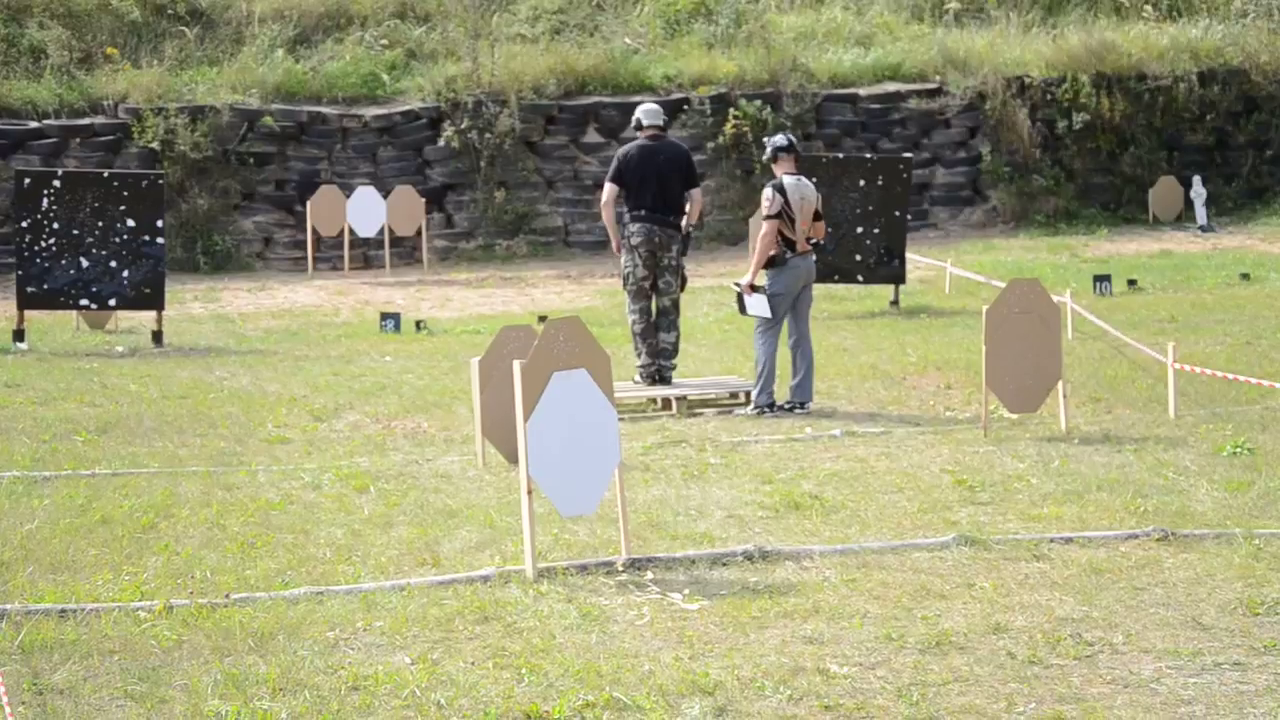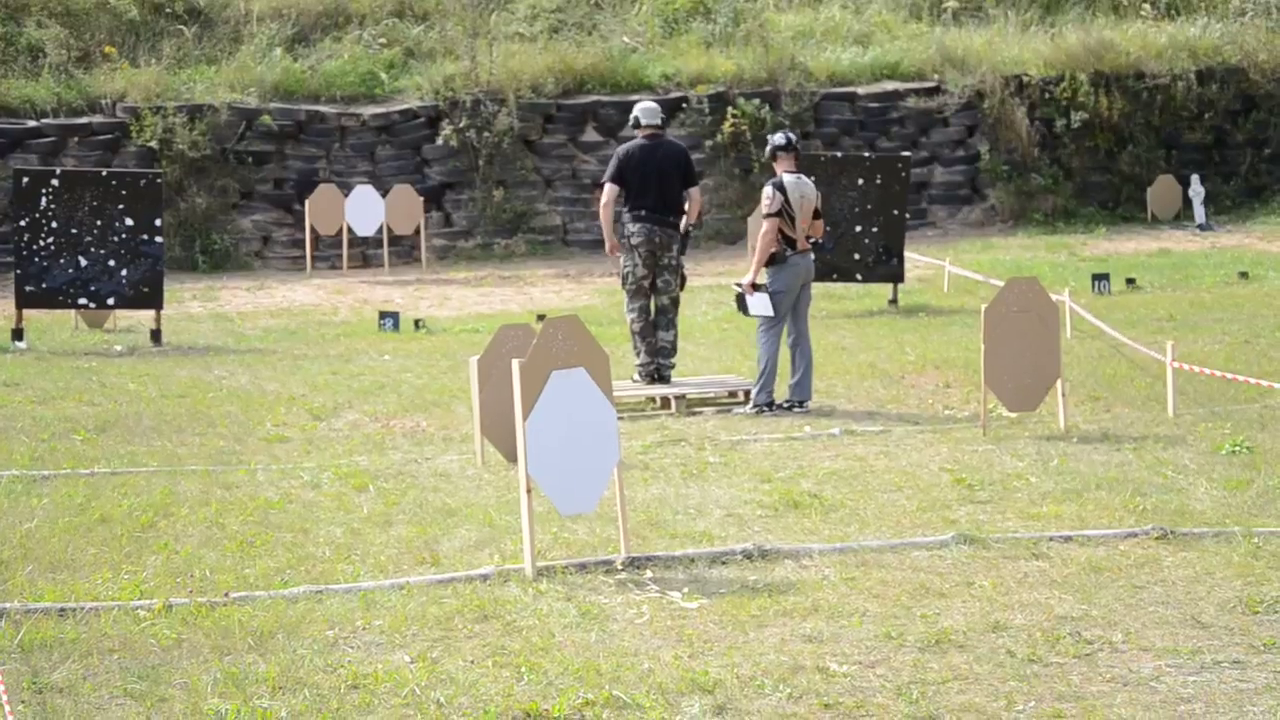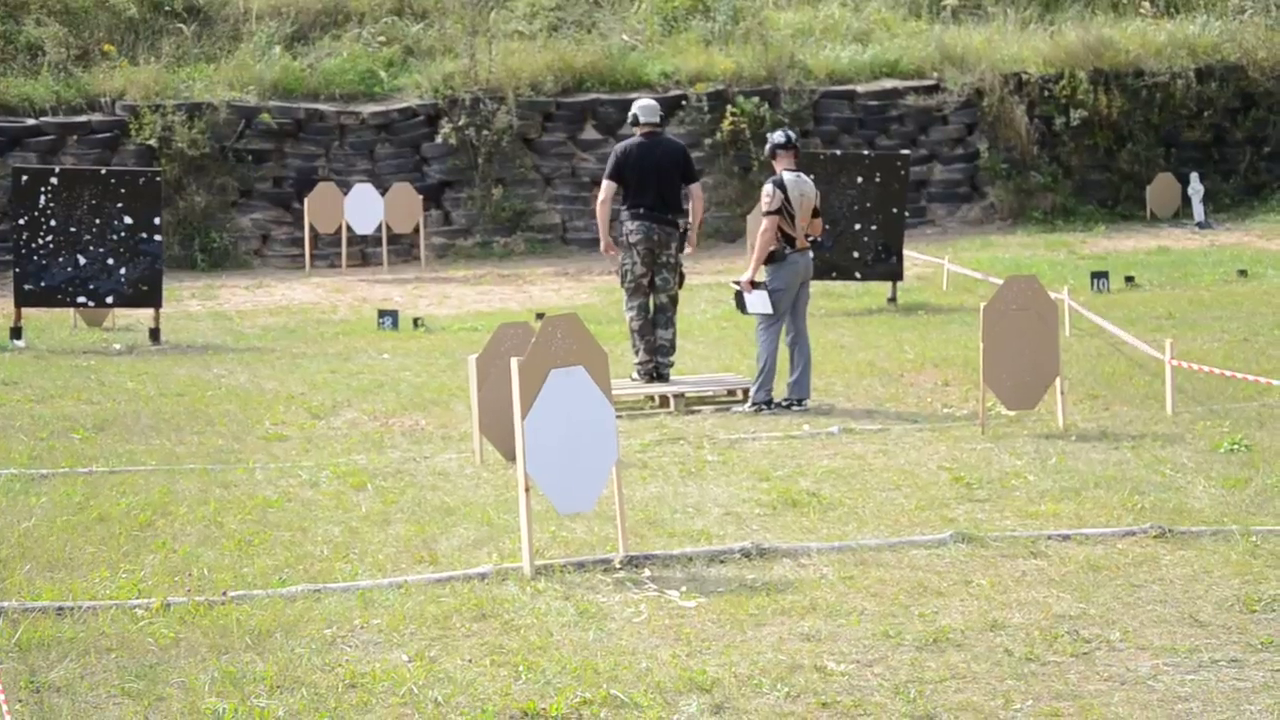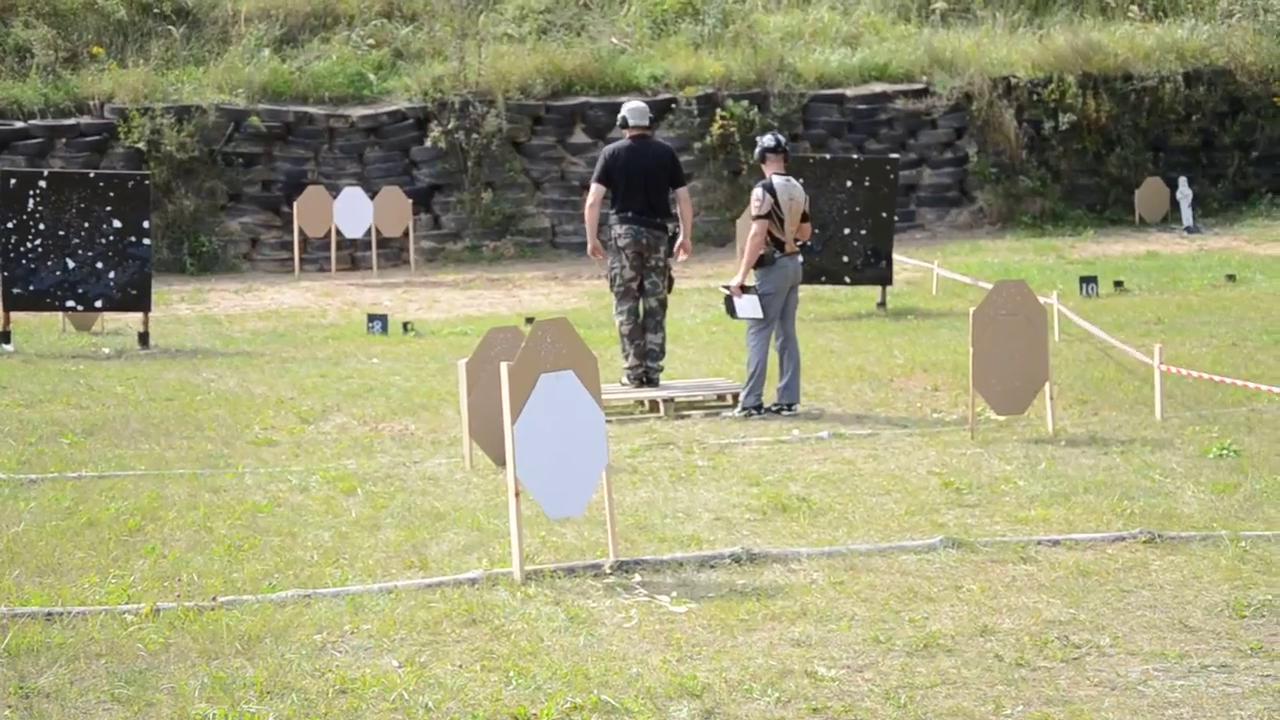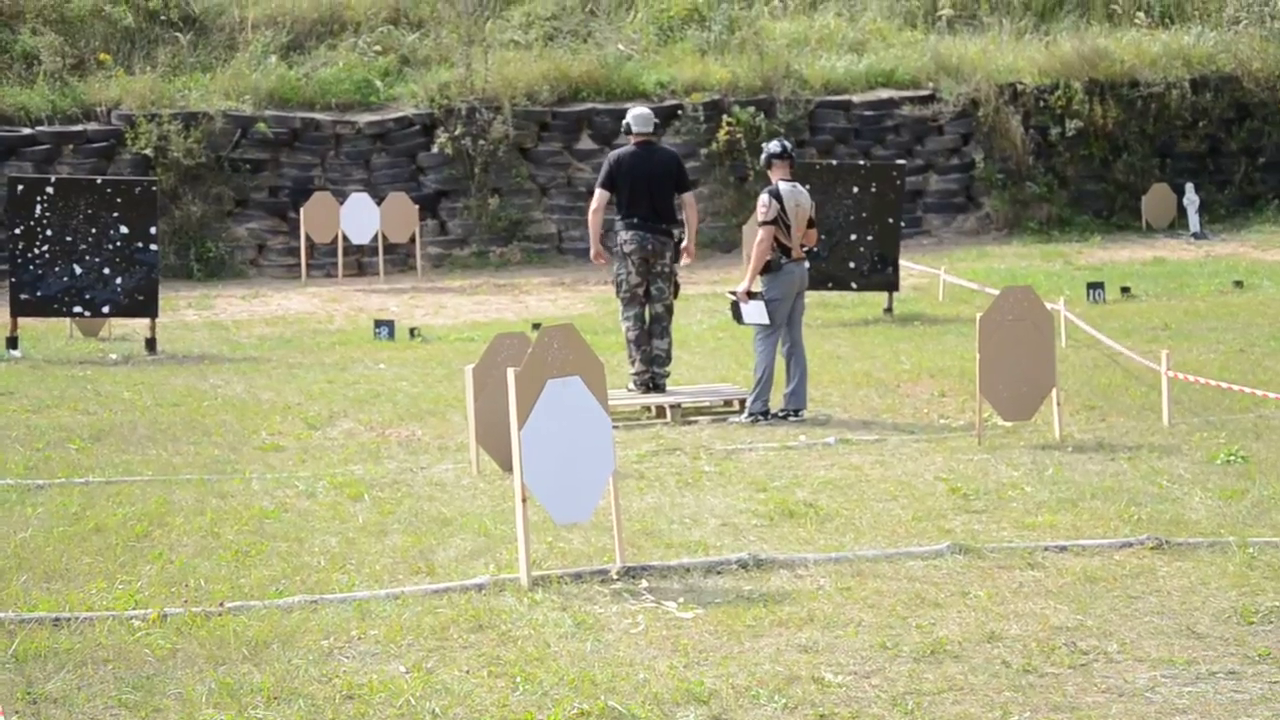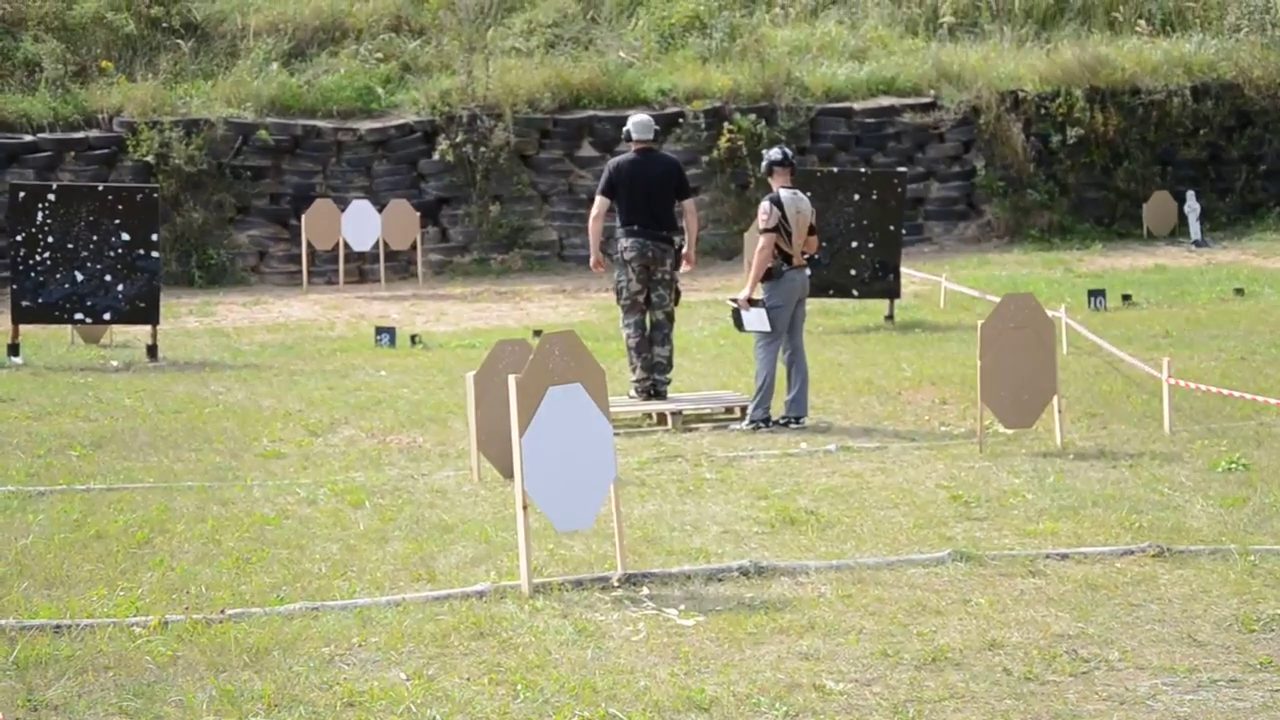
dt=0.2s
person 1, frame 1
left shoulder: (627, 152)
right shoulder: (680, 152)
left elbow: (607, 200)
right elbow: (696, 199)
left wrist: (615, 236)
right wrist: (684, 229)
left hip: (638, 231)
right hip: (670, 233)
left knee: (639, 303)
right knee: (669, 304)
left ankle: (647, 370)
right ankle: (665, 369)
person 1, frame 2
left shoulder: (626, 152)
right shoulder: (679, 151)
left elbow: (607, 201)
right elbow: (695, 199)
left wrist: (609, 238)
right wrist: (683, 228)
left hip: (637, 231)
right hip: (669, 232)
left knee: (638, 303)
right knee: (667, 303)
left ankle: (645, 369)
right ankle: (664, 368)
person 1, frame 3
left shoulder: (623, 150)
right shoulder: (677, 149)
left elbow: (604, 198)
right elbow: (697, 195)
left wrist: (604, 236)
right wrist: (692, 231)
left hip: (635, 228)
right hip: (668, 229)
left knee: (637, 300)
right knee: (666, 301)
left ankle: (644, 367)
right ankle: (663, 366)
person 1, frame 4
left shoulder: (612, 152)
right shoulder: (665, 152)
left elbow: (593, 201)
right elbow: (684, 199)
left wrist: (592, 239)
right wrist: (685, 236)
left hip: (624, 232)
right hip: (657, 233)
left knee: (626, 304)
right knee: (655, 305)
left ankle: (634, 371)
right ankle: (653, 371)
person 1, frame 5
left shoulder: (617, 158)
right shoulder: (671, 158)
left elbow: (597, 206)
right elbow: (689, 203)
left wrist: (594, 243)
right wrist: (690, 240)
left hip: (630, 238)
right hip: (663, 239)
left knee: (633, 310)
right knee: (661, 311)
left ankle: (641, 377)
right ankle: (659, 376)
person 1, frame 6
left shoulder: (617, 166)
right shoulder: (672, 165)
left elbow: (597, 213)
right elbow: (690, 210)
left wrist: (594, 251)
right wrist: (690, 247)
left hip: (631, 245)
right hip: (663, 246)
left knee: (634, 317)
right knee: (662, 318)
left ankle: (642, 384)
right ankle: (660, 383)
person 2, frame 1
left shoulder: (774, 189)
right shoulder: (810, 188)
left elbow: (767, 234)
right elbow: (820, 231)
left wrist: (751, 273)
left hip: (784, 267)
right hip: (806, 264)
left knee: (766, 331)
right knee: (800, 332)
left ankle: (763, 400)
right ankle: (801, 398)
person 2, frame 2
left shoulder: (775, 187)
right shoulder: (810, 187)
left elbow: (768, 232)
right elbow: (818, 230)
left wrist: (753, 272)
left hip: (784, 265)
right hip: (805, 262)
left knee: (769, 330)
right knee: (799, 331)
left ankle: (763, 399)
right ankle: (799, 396)
person 2, frame 3
left shoulder: (775, 185)
right shoulder: (809, 185)
left elbow: (768, 230)
right elbow: (817, 229)
left wrist: (751, 270)
left hip: (783, 263)
right hip: (804, 260)
left knee: (768, 328)
right knee: (797, 329)
left ankle: (761, 397)
right ankle: (798, 395)
person 2, frame 4
left shoulder: (764, 189)
right shoulder: (798, 189)
left elbow: (757, 234)
left wrist: (741, 274)
left hip: (772, 267)
right hip: (793, 264)
left knee: (759, 333)
right knee: (787, 334)
left ankle: (751, 402)
right ankle: (788, 399)
person 2, frame 5
left shoulder: (770, 195)
right shoulder: (804, 196)
left elbow: (764, 240)
left wrist: (748, 280)
left hip: (779, 273)
right hip: (799, 270)
left knee: (766, 339)
right knee: (793, 339)
left ankle: (758, 407)
right ankle: (795, 405)
person 2, frame 6
left shoulder: (771, 203)
right shoulder: (805, 202)
left elbow: (765, 248)
left wrist: (749, 287)
left hip: (780, 280)
right hip: (800, 277)
left knee: (767, 346)
right knee: (794, 346)
left ankle: (759, 415)
right ankle: (796, 412)
